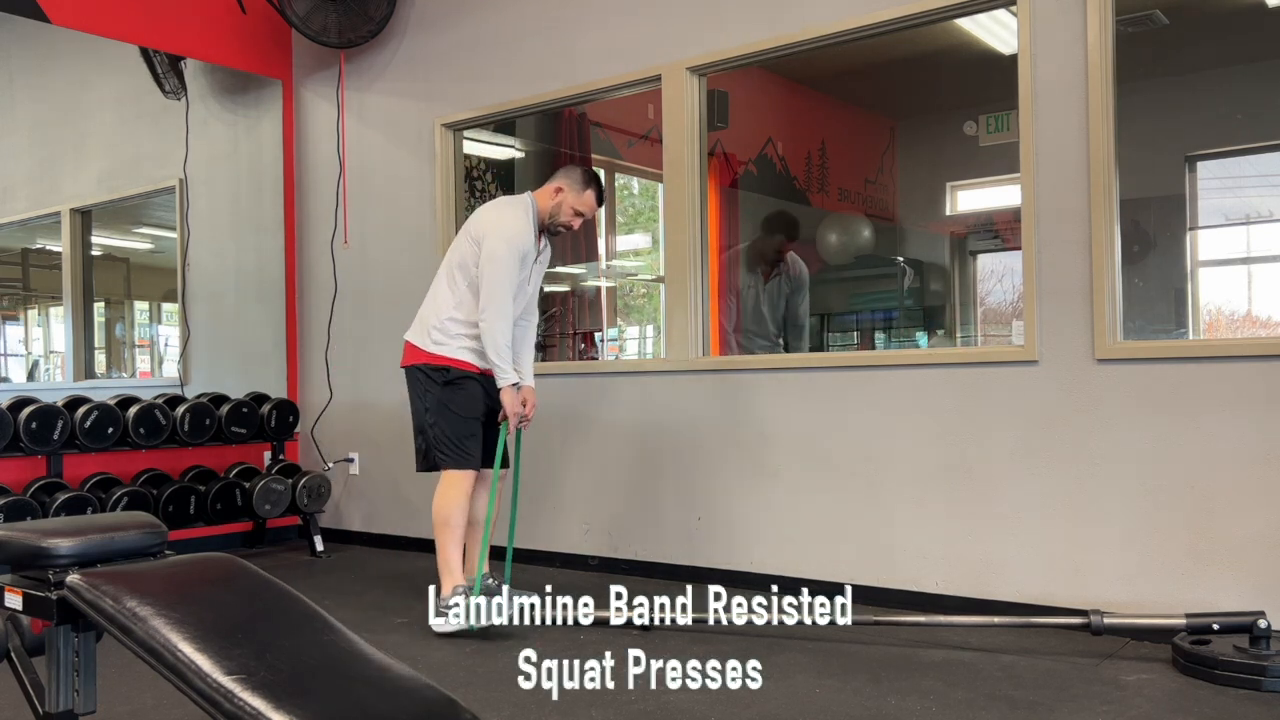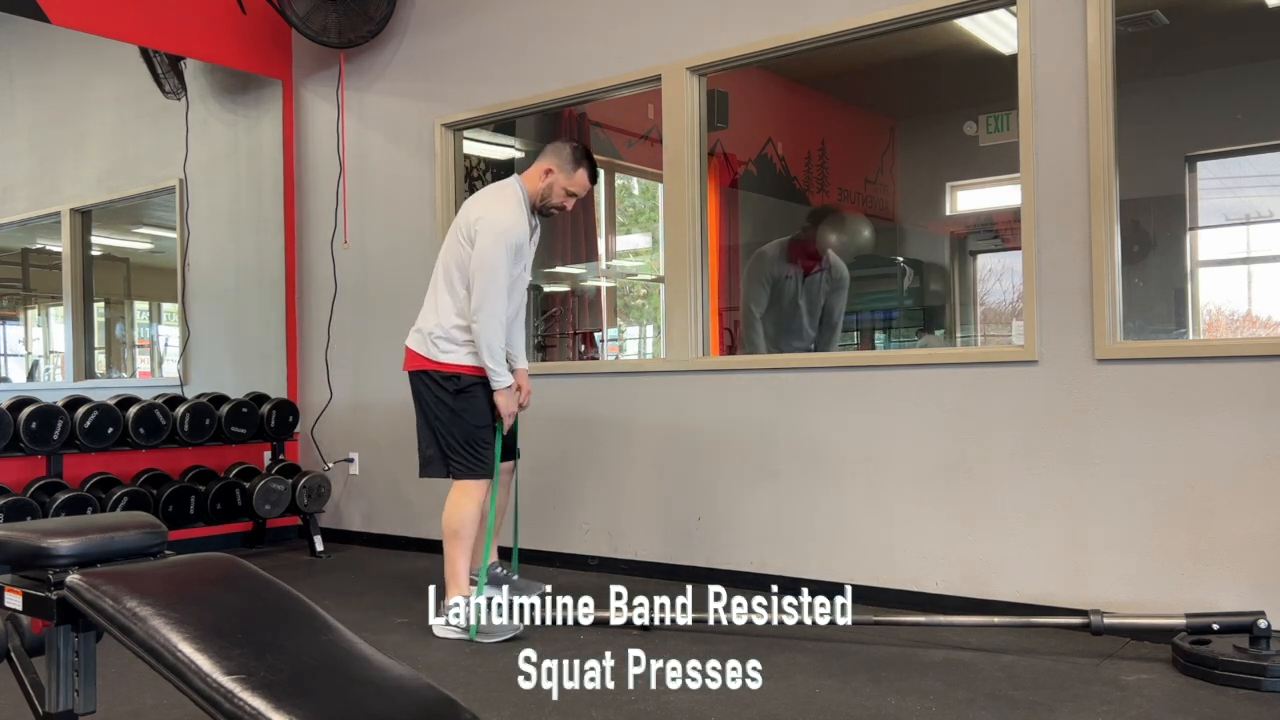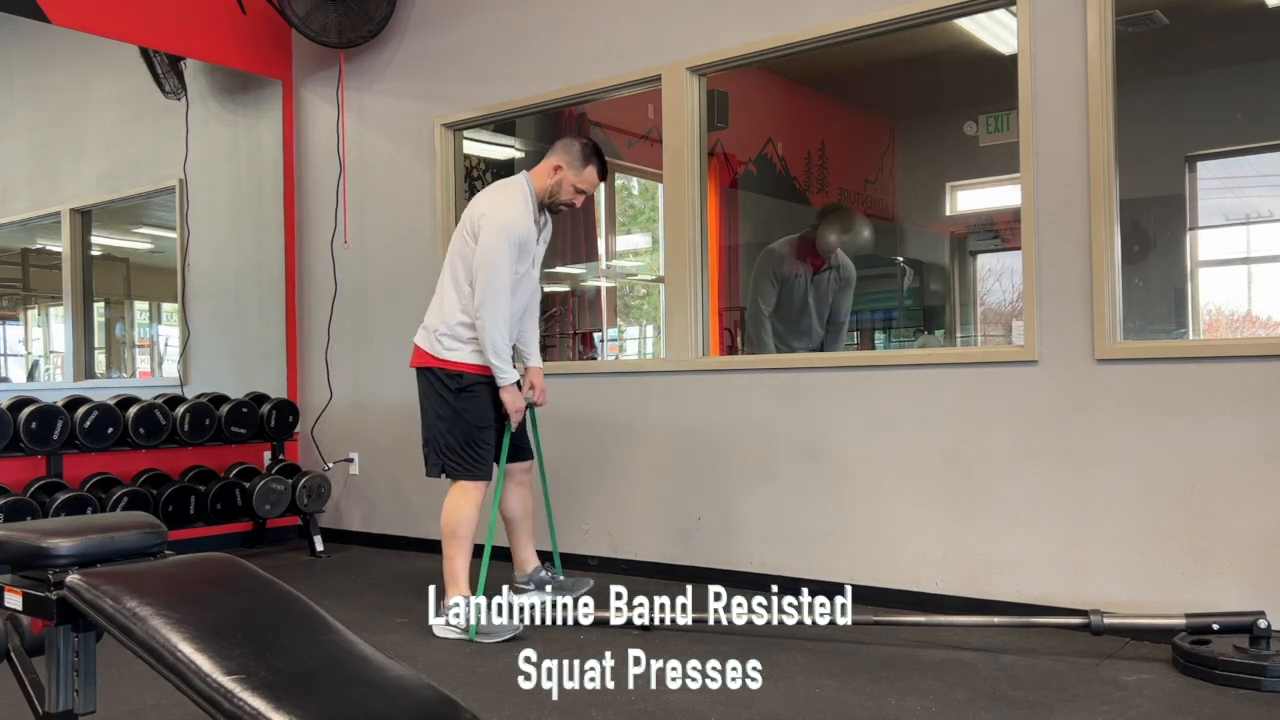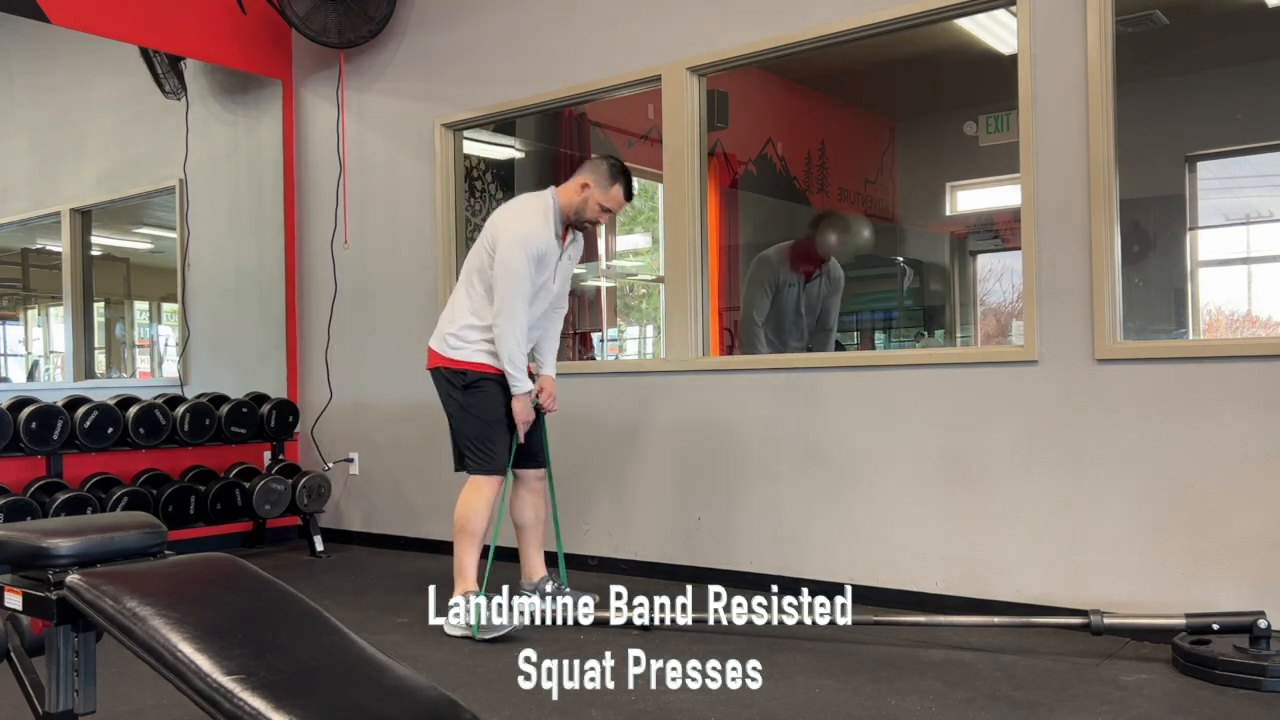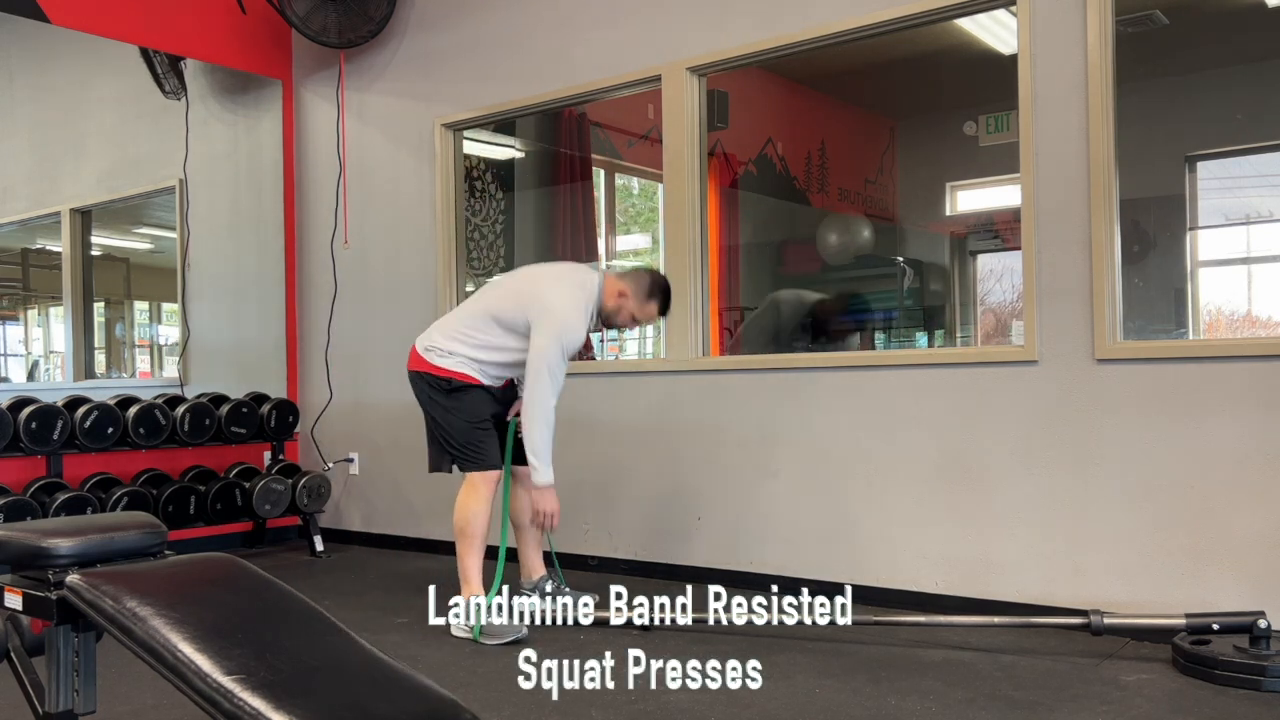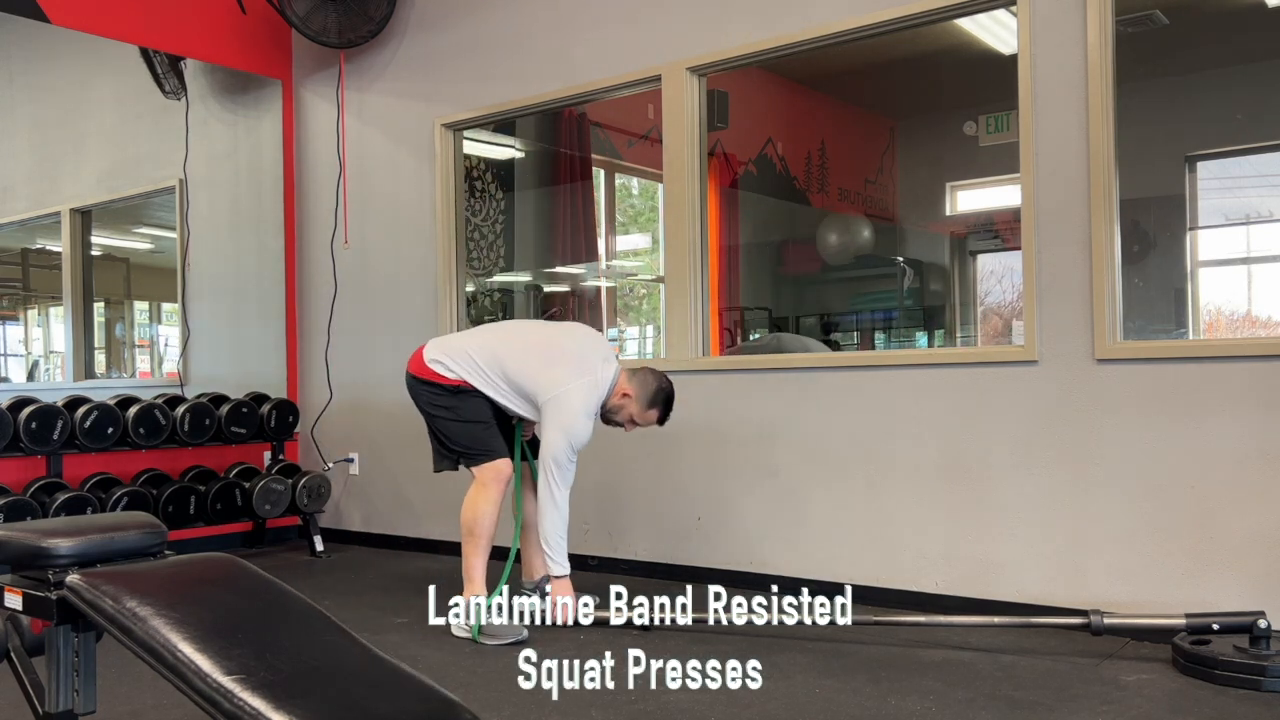
dt=0.3s
person 1, frame 1
left shoulder: (541, 243)
right shoulder: (506, 223)
left elbow: (524, 316)
right elbow: (493, 310)
left wrist: (525, 380)
right wrist: (507, 383)
left hip: (474, 361)
right hip: (442, 356)
left knee: (485, 470)
right knee: (459, 469)
left ankle: (476, 581)
right ankle: (451, 600)
person 1, frame 2
left shoulder: (527, 218)
right shoulder: (500, 217)
right elbow: (485, 310)
left wrist: (519, 365)
right wrist: (501, 383)
left hip: (472, 360)
right hip: (447, 360)
left knee: (501, 464)
right knee: (473, 476)
left ankle: (484, 570)
right ankle: (456, 607)
person 1, frame 3
left shoulder: (541, 217)
right shoulder: (504, 212)
right elbow: (489, 307)
left wrist: (532, 363)
right wrist: (506, 381)
left hip: (490, 361)
right hip: (456, 361)
left knee: (517, 466)
right knee: (471, 478)
left ankle: (530, 574)
right ankle: (455, 608)
person 1, frame 4
left shoulder: (574, 237)
right shoulder: (525, 225)
left elbow: (554, 307)
right elbow: (507, 316)
left wrist: (546, 371)
right wrist: (519, 388)
left hip: (509, 364)
right hip: (467, 360)
left knee: (531, 473)
right knee: (488, 473)
left ankle: (537, 583)
right ankle: (464, 601)
person 1, frame 5
left shoulder: (588, 284)
right shoulder: (566, 312)
right elbow: (542, 403)
left wrist: (523, 396)
right wrist: (544, 482)
left hip: (485, 372)
right hip: (444, 369)
left knee: (522, 468)
right knee: (484, 473)
left ankle: (535, 582)
right ankle: (471, 609)
person 1, frame 6
left shoulder: (603, 354)
right shoulder: (574, 409)
right elbow: (555, 492)
right wrist: (560, 575)
left hip: (475, 375)
right hip: (440, 376)
left knee: (532, 467)
right knee: (496, 471)
left ankle: (536, 584)
right ankle: (473, 607)
